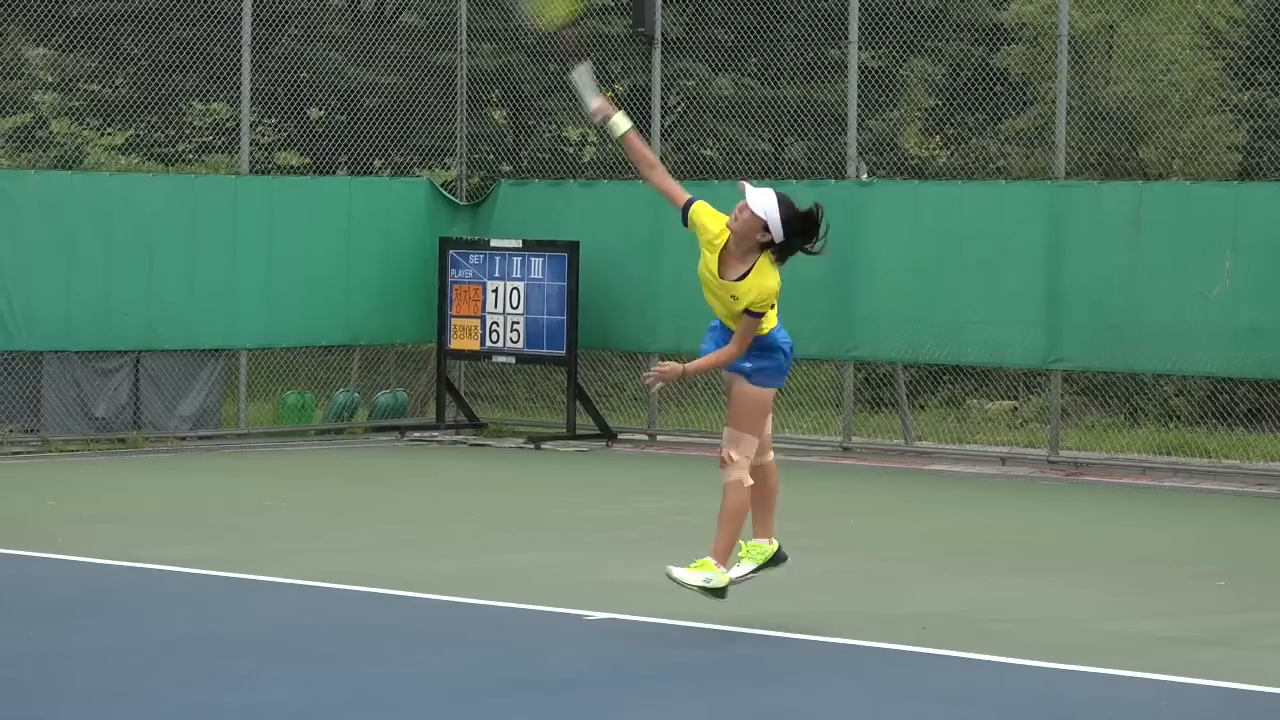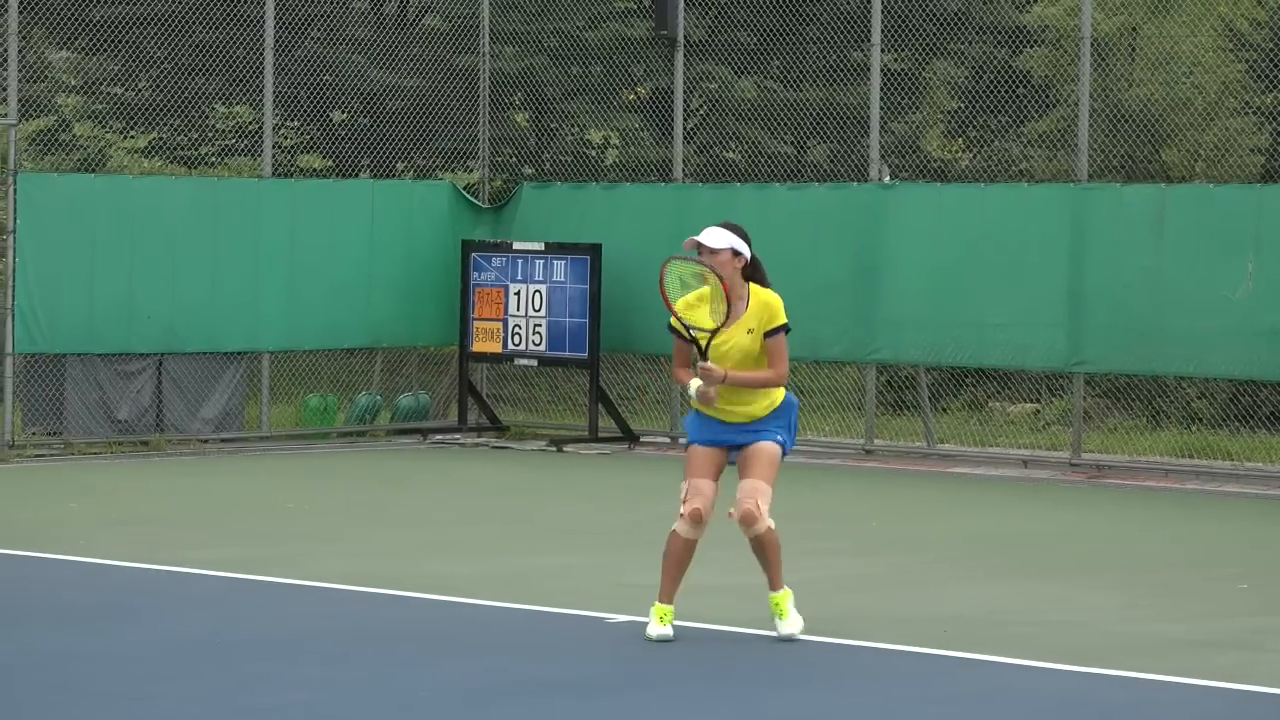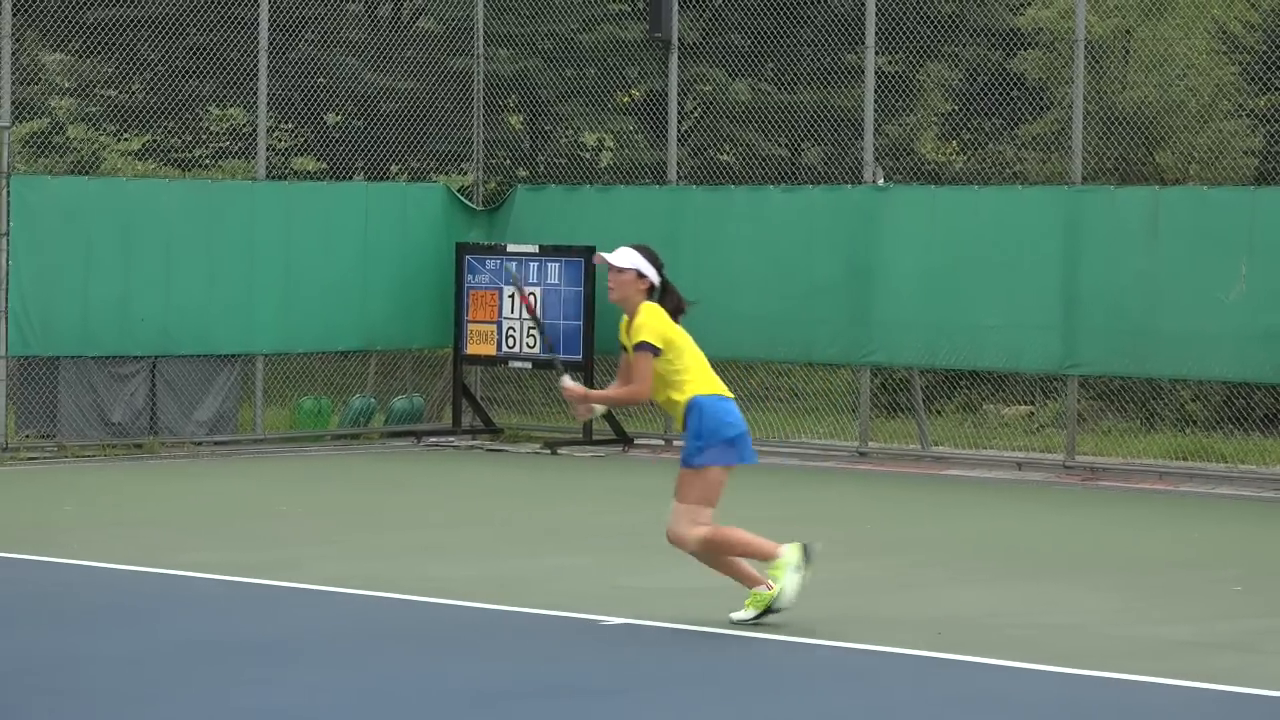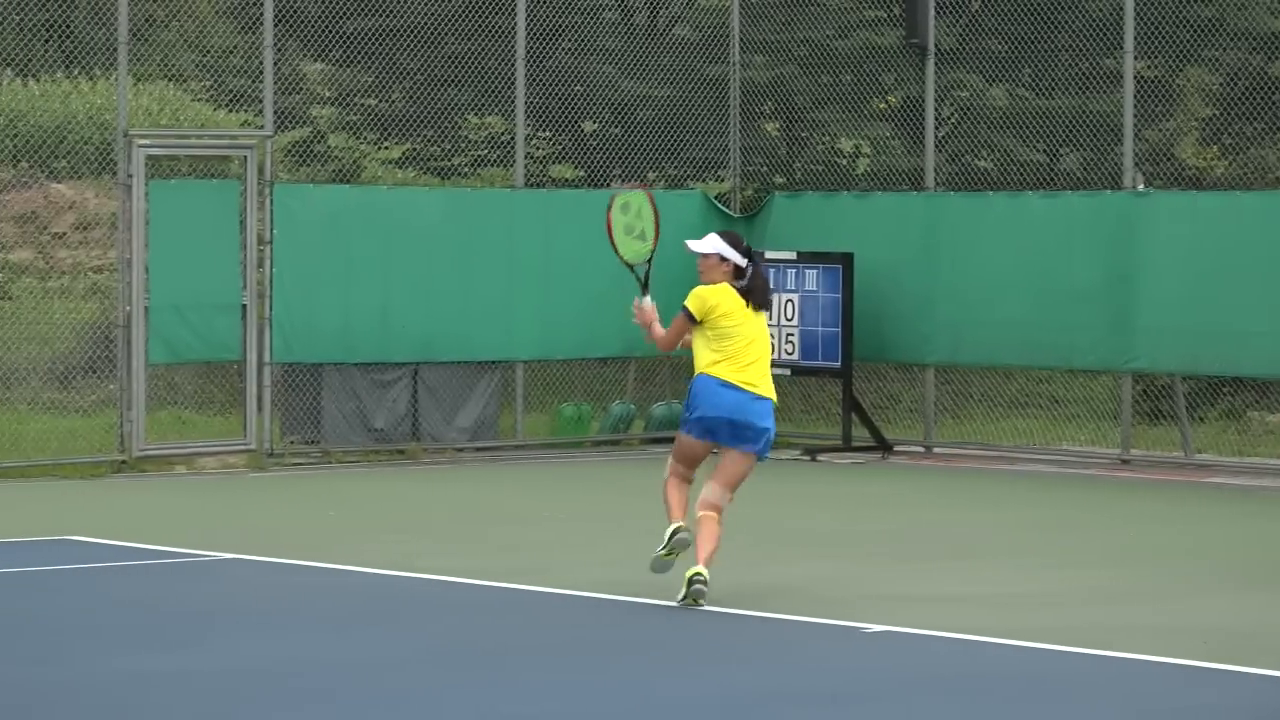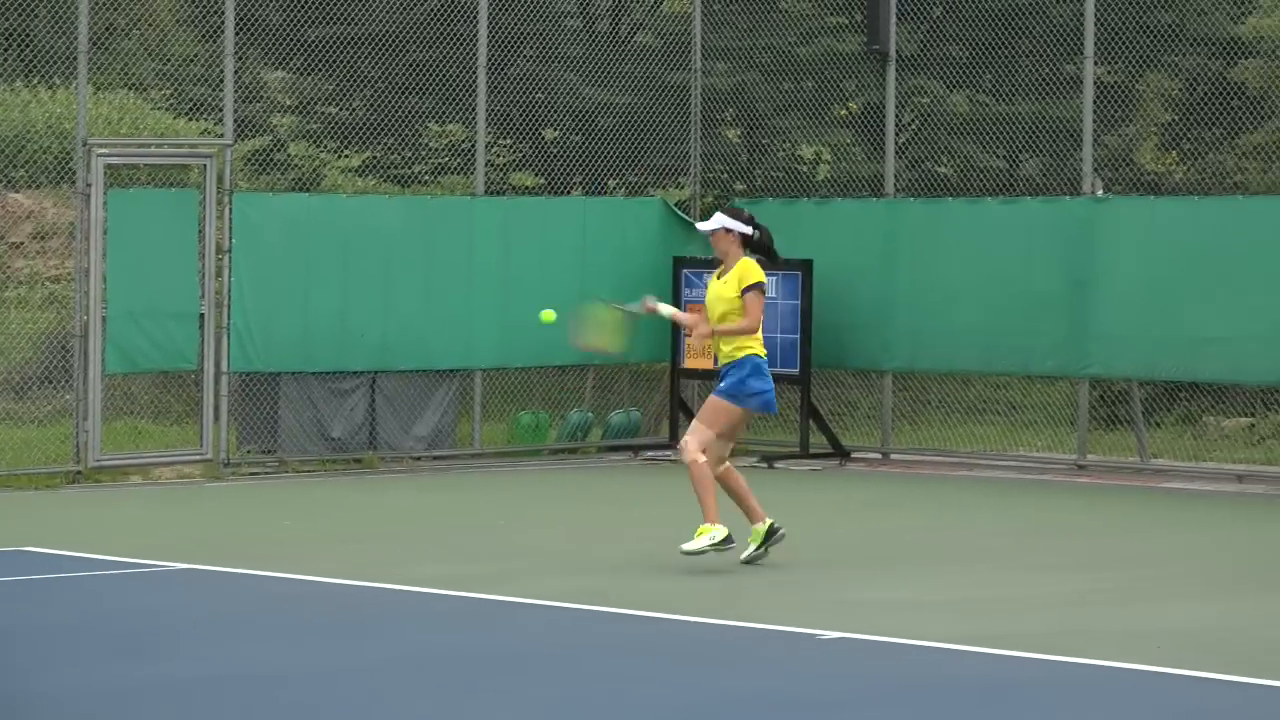
dt=0.7s
person 1, frame 1
left shoulder: (764, 283)
right shoulder: (714, 227)
left elbow: (737, 350)
right elbow: (656, 176)
left wrist: (682, 371)
right wrist: (618, 123)
left hip: (758, 352)
right hip: (730, 333)
left knee: (734, 458)
right knee: (756, 448)
left ankle: (715, 569)
right ankle: (765, 544)
person 1, frame 2
left shoulder: (768, 303)
right shoulder: (689, 308)
left elbow: (779, 372)
right elbow: (680, 369)
left wrist: (726, 377)
right wrist: (698, 388)
left hip: (766, 419)
right hip: (711, 420)
left knee: (751, 512)
right knee: (692, 513)
left ankle: (781, 595)
right ankle: (662, 611)
person 1, frame 3
left shoulder: (650, 321)
right shoulder: (630, 322)
left elbow: (641, 393)
right elbow: (623, 382)
left wrist: (586, 394)
right wrist: (592, 402)
left hip: (711, 419)
right hip: (713, 422)
left knee: (689, 532)
right knee: (681, 533)
left ankle: (783, 556)
right ankle: (765, 591)
person 1, frame 4
left shoulder: (704, 296)
right shoulder: (754, 304)
left elbow: (666, 344)
left wrist: (650, 322)
right wrist: (674, 328)
left hip: (715, 399)
right hip: (757, 412)
left knee: (677, 472)
right knee: (710, 505)
left ankle: (677, 528)
right ankle: (699, 573)
person 1, frame 5
left shoulder: (749, 272)
right shoulder: (719, 274)
left elbow: (752, 325)
right elbow: (701, 323)
left wrist: (712, 330)
right wrist: (663, 309)
left hip: (744, 372)
right hip: (736, 375)
left knee: (691, 448)
right knee: (715, 462)
left ankle: (713, 529)
right ankle: (762, 527)
